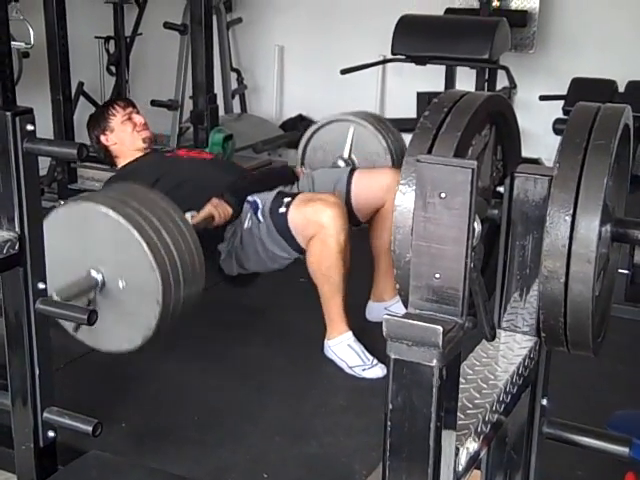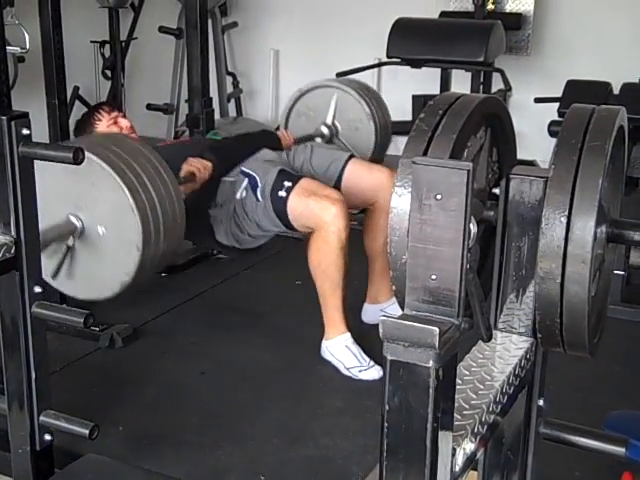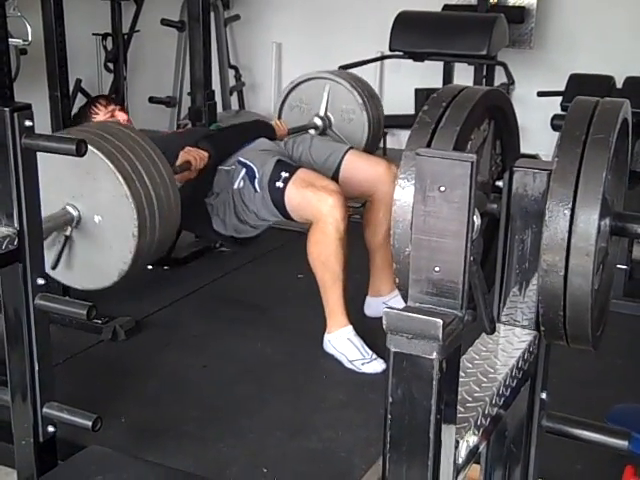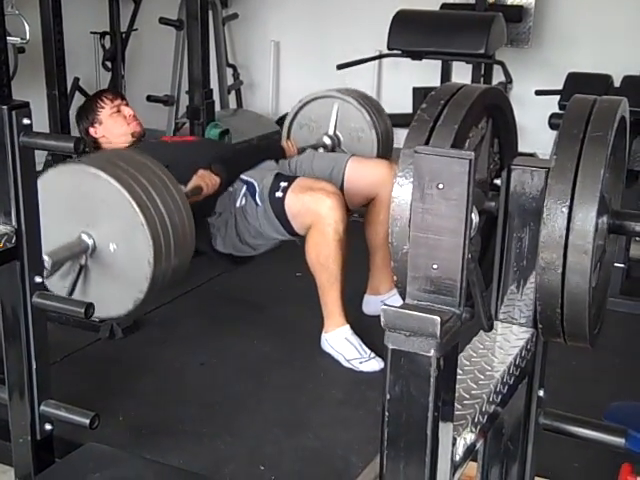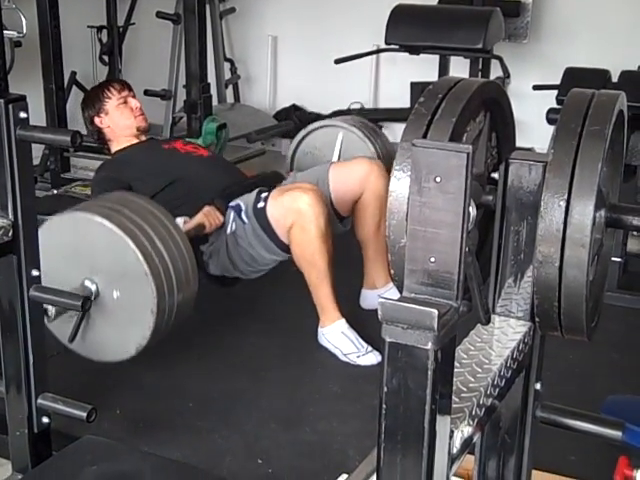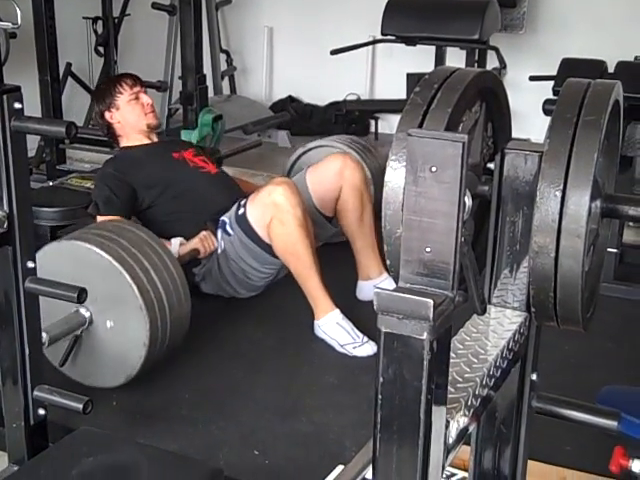
dt=0.3s
person 1, frame 1
left shoulder: (175, 156)
right shoulder: (122, 186)
left wrist: (293, 173)
right wrist: (194, 219)
right hip: (243, 223)
left knee: (390, 182)
right knee: (327, 214)
left ankle: (384, 301)
right ankle: (338, 338)
person 1, frame 2
left shoulder: (161, 154)
left wrist: (276, 139)
right wrist: (183, 180)
right hip: (237, 184)
left knee: (385, 183)
right knee: (332, 211)
left ankle: (380, 302)
right ankle: (336, 339)
person 1, frame 3
left shoulder: (158, 146)
left wrist: (271, 128)
right hip: (236, 172)
left knee: (384, 176)
right knee: (329, 203)
left ankle: (382, 294)
right ankle: (338, 332)
person 1, frame 4
left shoulder: (163, 146)
left wrist: (280, 149)
right wrist: (188, 189)
right hip: (235, 202)
left knee: (384, 175)
right knee: (326, 204)
left ankle: (381, 293)
right ankle: (335, 331)
person 1, frame 5
left shoulder: (169, 146)
right shoulder: (112, 174)
left wrist: (284, 178)
right wrist: (184, 225)
left hip: (263, 197)
right hip: (230, 227)
left knee: (369, 172)
right knee: (305, 202)
left ankle: (378, 288)
right ankle: (331, 326)
person 1, frame 6
left shoulder: (181, 147)
right shoulder: (117, 172)
right wrist: (177, 246)
left hip: (257, 227)
right hip: (220, 255)
left knee: (341, 166)
right knee: (279, 194)
left ankle: (373, 279)
right ankle: (327, 318)
